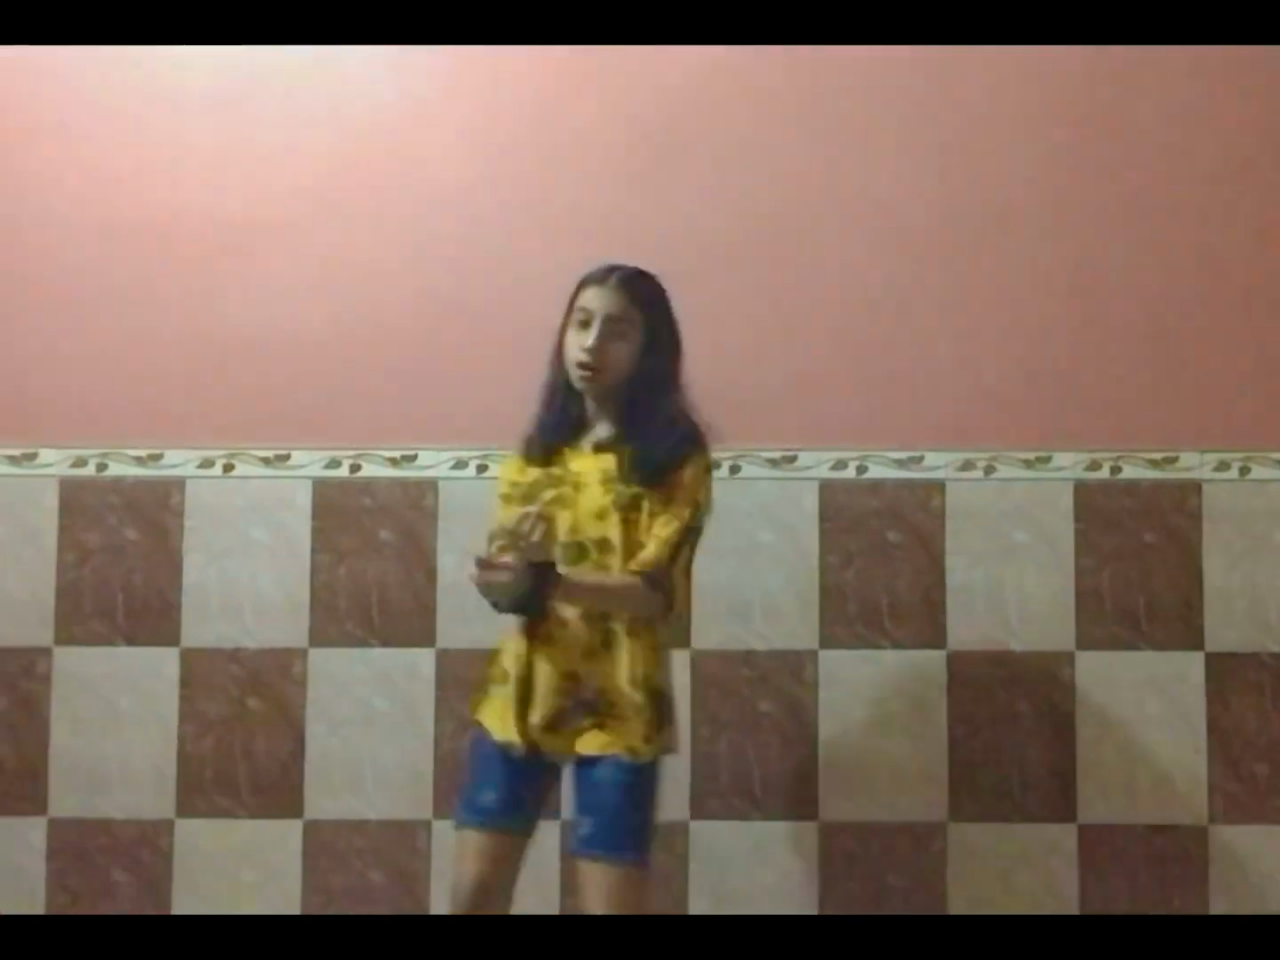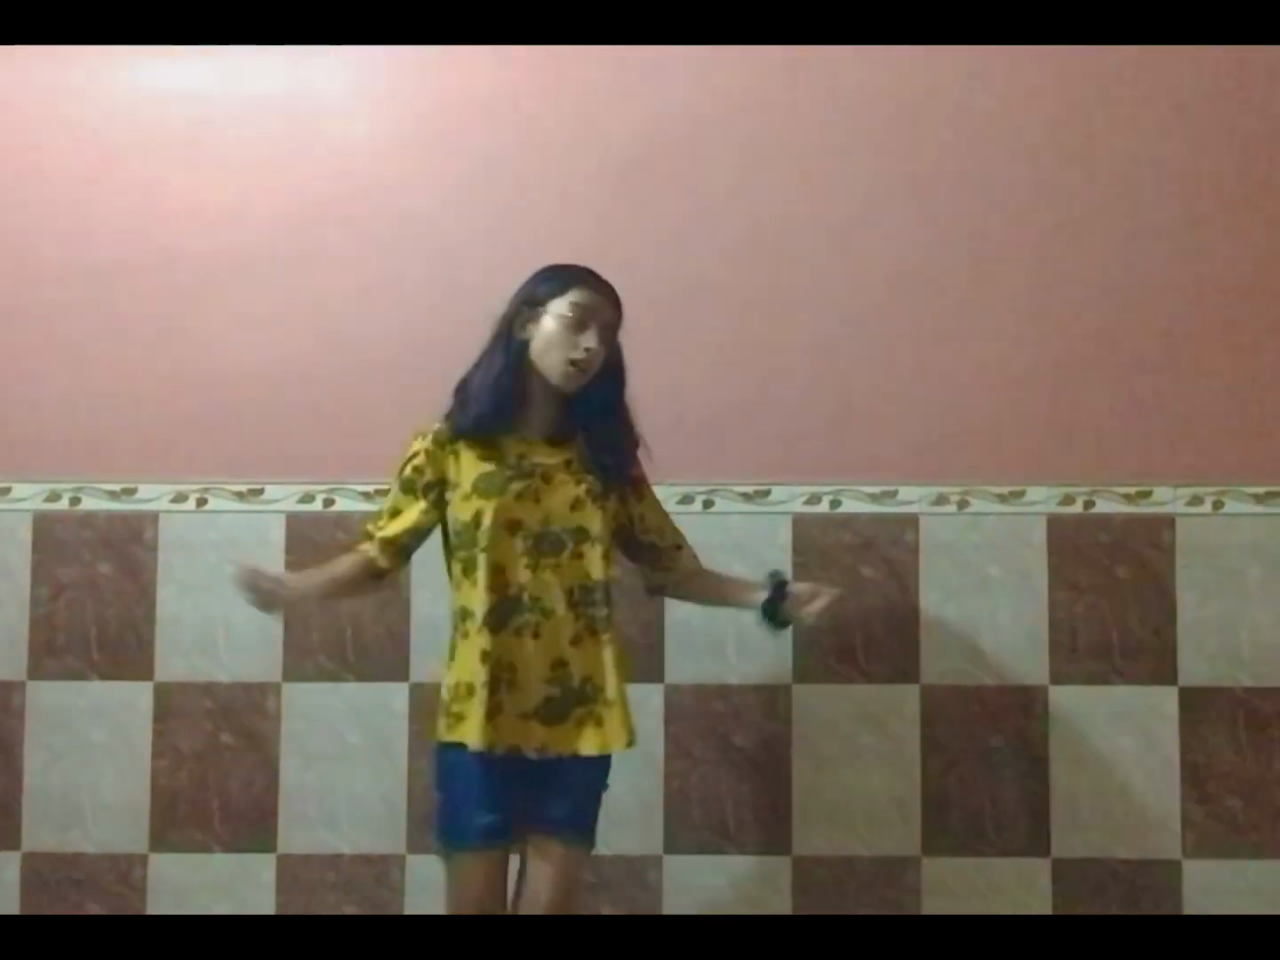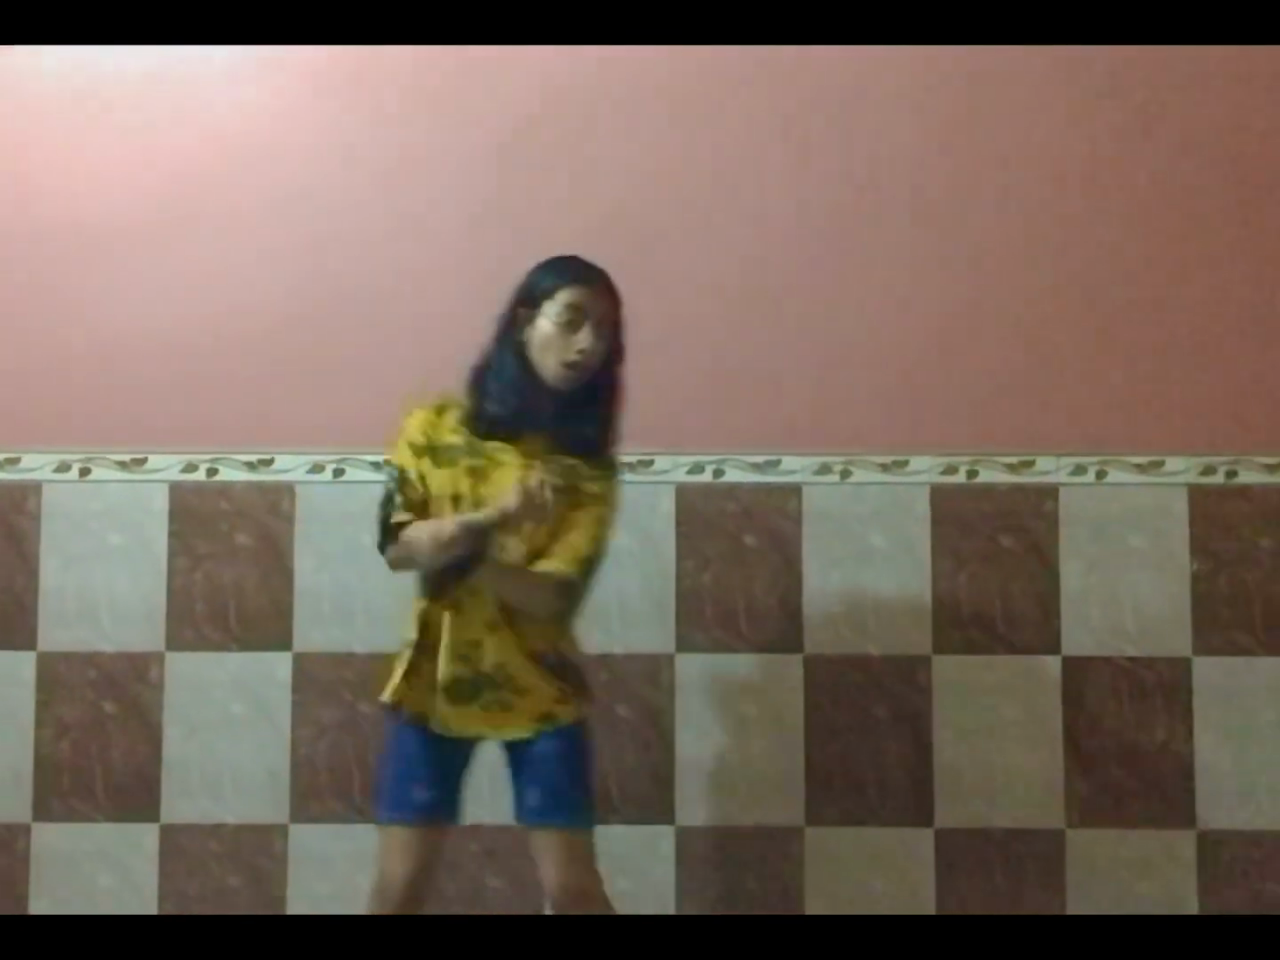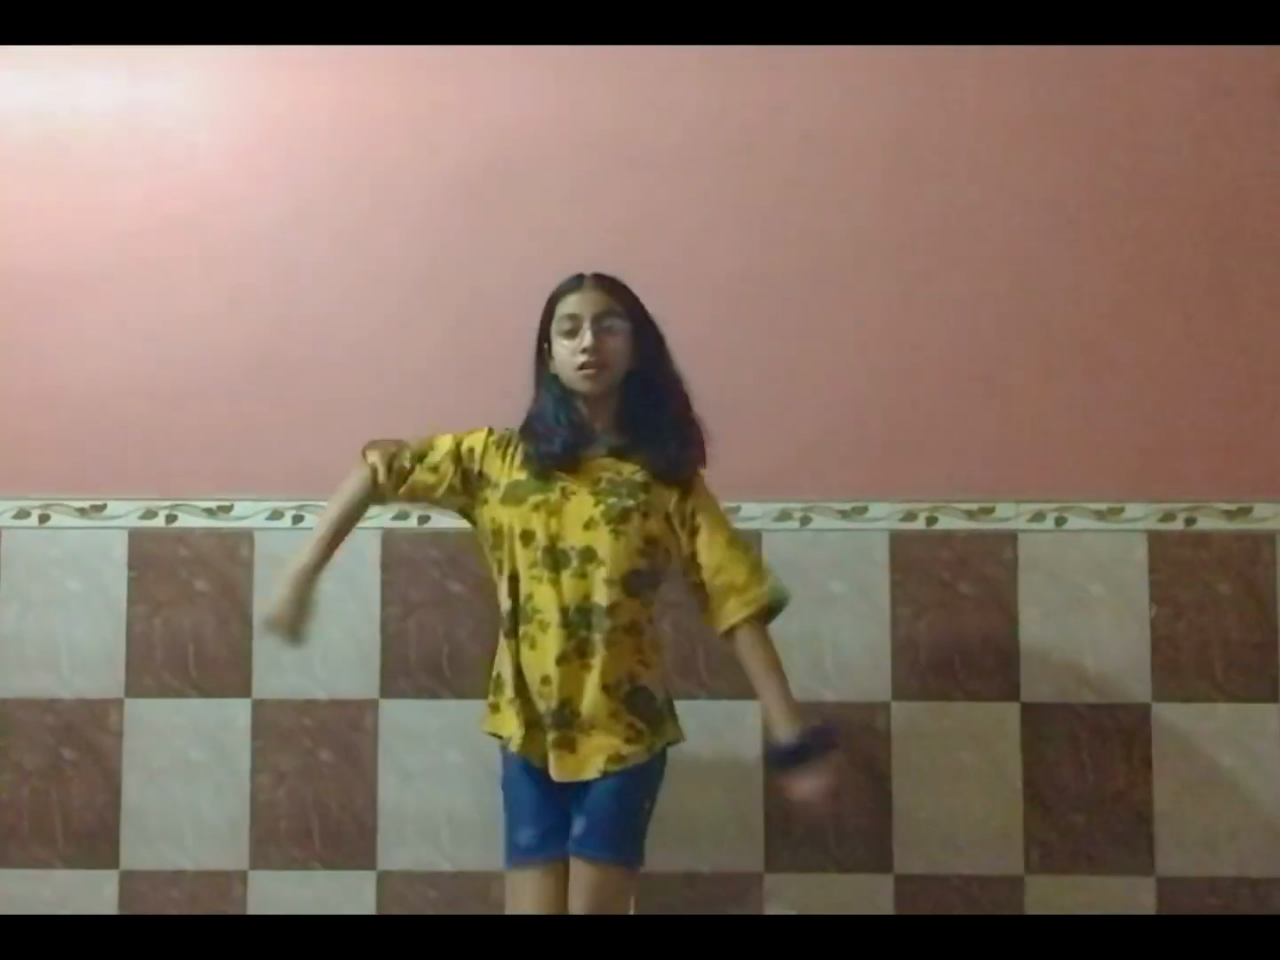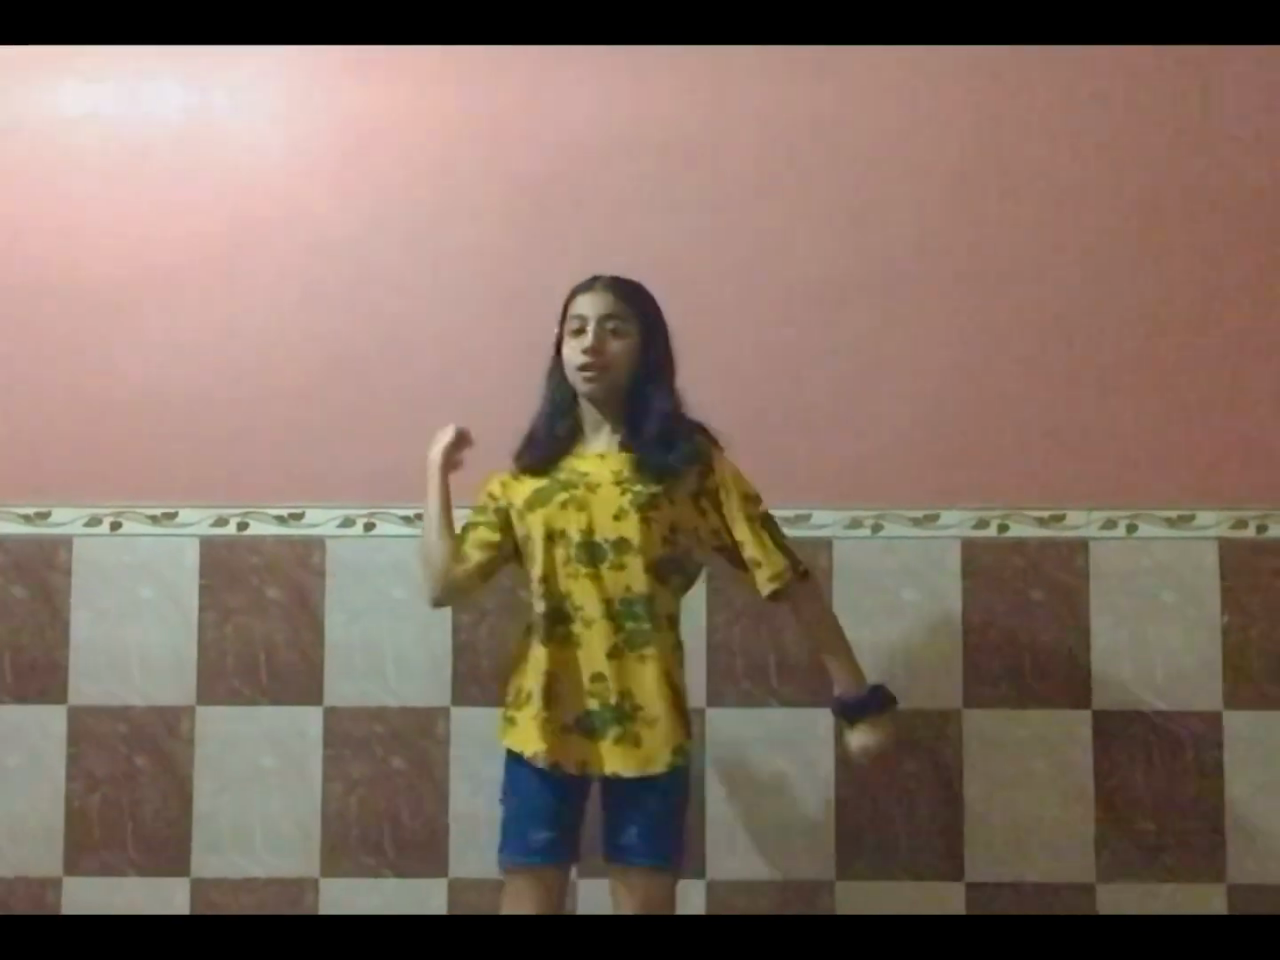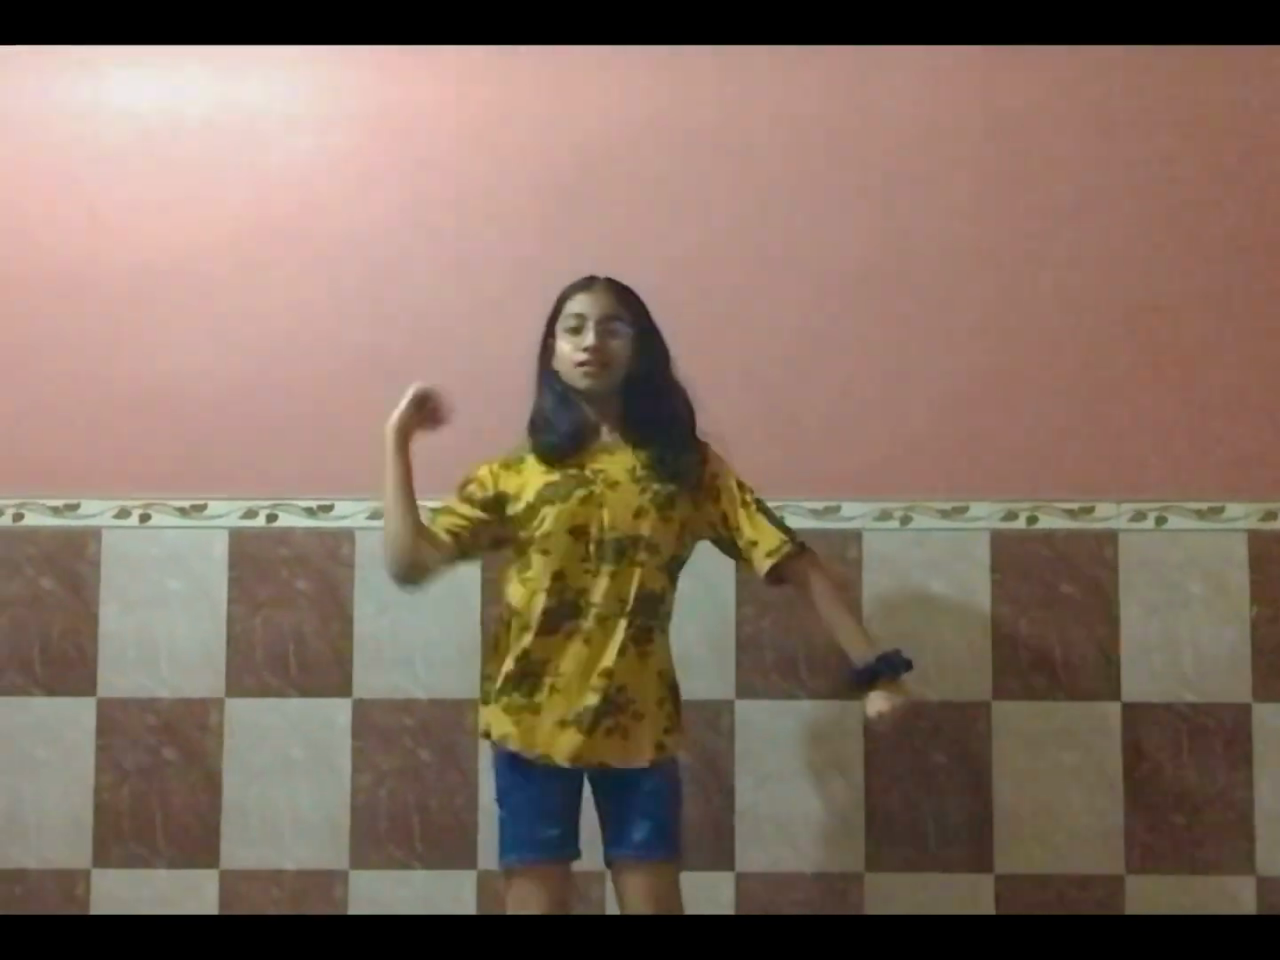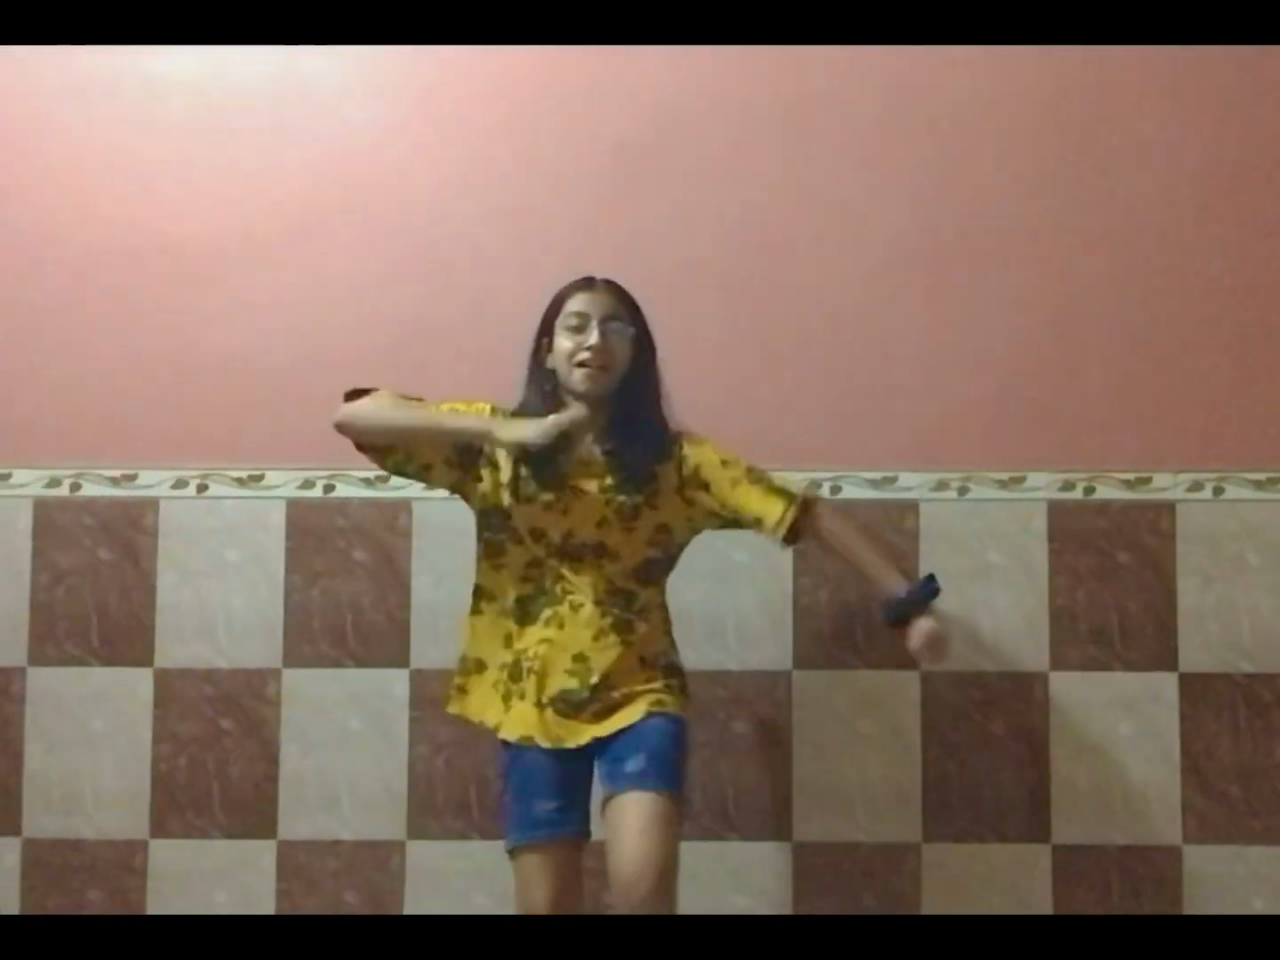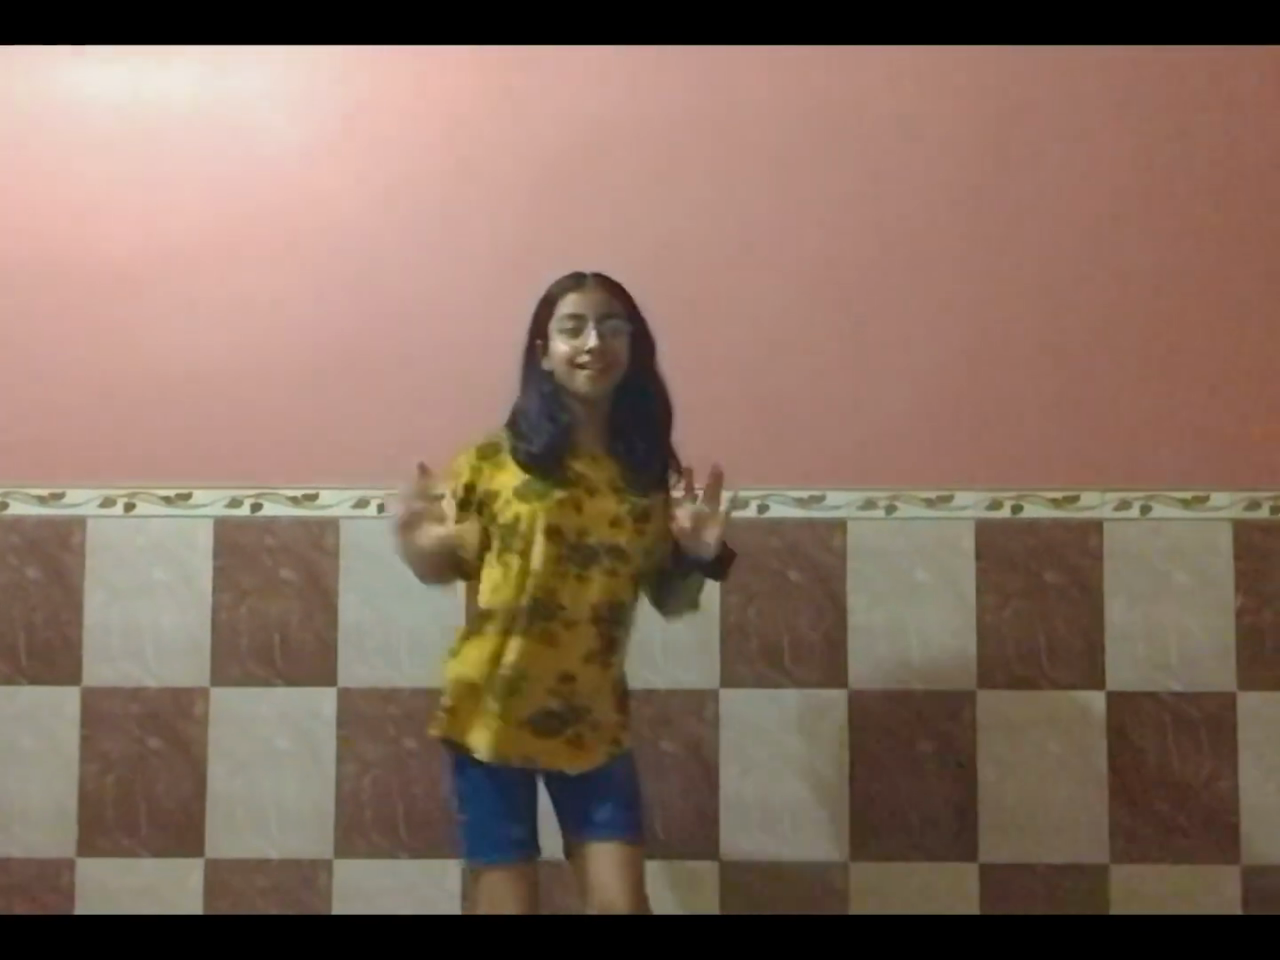
dt=0.5s
person 1, frame 1
left shoulder: (675, 457)
right shoulder: (534, 455)
left elbow: (652, 593)
right elbow: (501, 577)
left wrist: (545, 581)
right wrist: (516, 568)
left hip: (620, 706)
right hip: (521, 697)
left knee: (612, 912)
right knee: (473, 895)
person 1, frame 2
left shoulder: (608, 452)
right shoulder: (453, 446)
left elbow: (666, 562)
right elbow: (381, 551)
left wrist: (764, 598)
right wrist: (301, 587)
left hip: (579, 703)
right hip: (480, 701)
left knee: (548, 904)
right knee: (474, 906)
person 1, frame 3
left shoulder: (588, 458)
right shoulder: (436, 425)
left elbow: (555, 595)
right elbow: (402, 545)
left wrist: (463, 560)
right wrist: (491, 515)
left hip: (537, 688)
right hip: (433, 679)
left knee: (572, 892)
right knee: (399, 884)
person 1, frame 4
left shoulder: (668, 475)
right shoulder: (500, 459)
left elbow: (741, 602)
right elbow: (377, 469)
left wrist: (793, 742)
right wrist: (303, 572)
left hip: (624, 730)
right hip: (534, 726)
left knee: (598, 912)
right knee: (535, 913)
person 1, frame 5
left shoulder: (690, 463)
right shoulder: (525, 477)
left elbow: (785, 576)
right elbow: (446, 587)
left wrist: (857, 696)
right wrist: (439, 471)
left hip: (651, 724)
right hip: (545, 725)
left knee: (647, 914)
right knee: (527, 910)
person 1, frame 6
left shoulder: (686, 466)
right shoulder: (515, 474)
left elbow: (792, 562)
right elbow: (407, 566)
left wrist: (871, 667)
right wrist: (400, 439)
left hip: (638, 718)
right hip: (532, 717)
left knee: (655, 911)
right knee: (534, 913)
person 1, frame 7
left shoulder: (674, 459)
right shoulder: (496, 444)
left elbow: (804, 515)
right elbow: (353, 416)
left wrist: (906, 598)
right wrist: (499, 432)
left hip: (639, 695)
right hip: (532, 700)
left knee: (641, 886)
right knee: (544, 906)
person 1, frame 8
left shoulder: (650, 474)
right shoulder: (495, 462)
left elbow: (673, 599)
right elbow: (443, 564)
left wrist: (705, 554)
right wrist: (417, 544)
left hip: (594, 720)
right hip: (493, 713)
left knee: (622, 912)
right knee: (509, 913)
